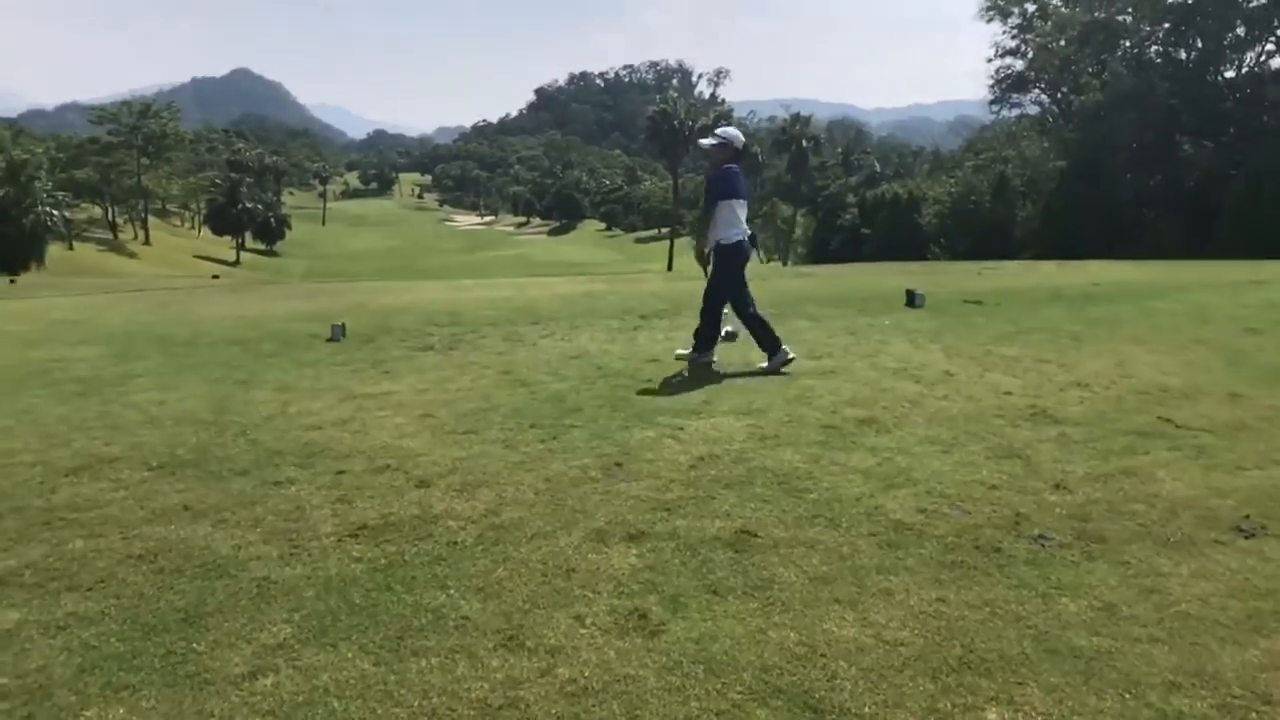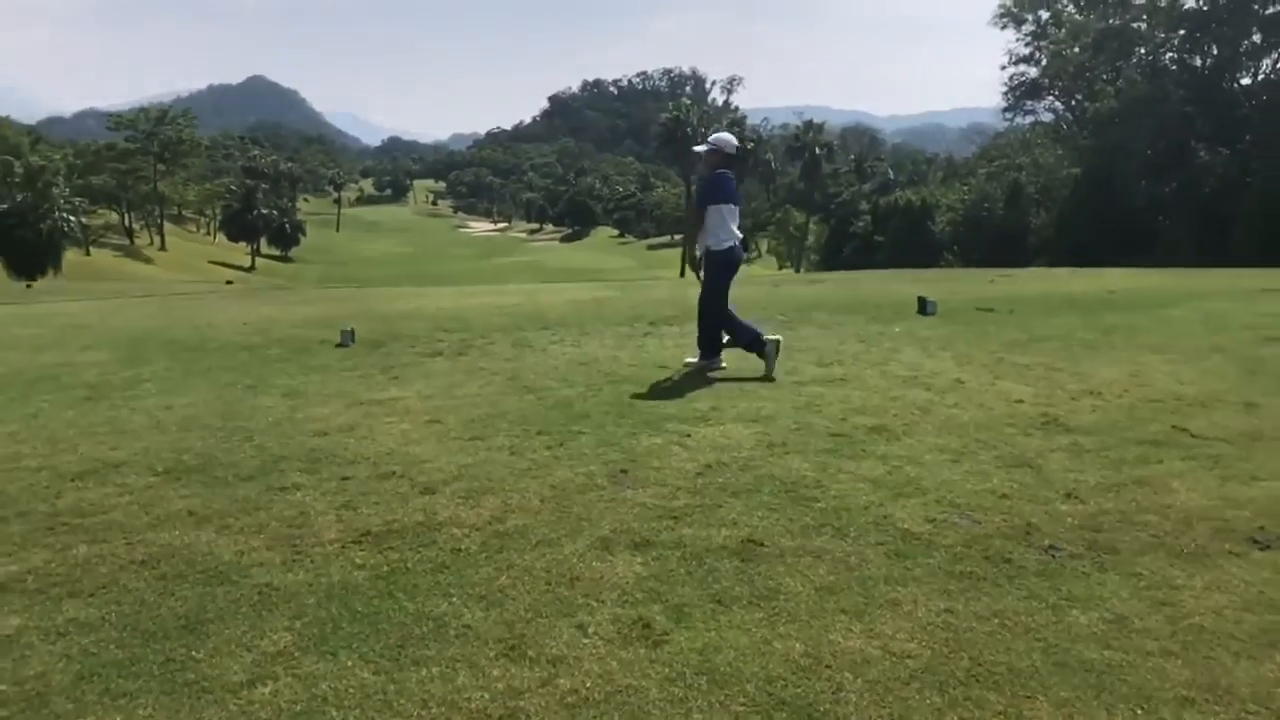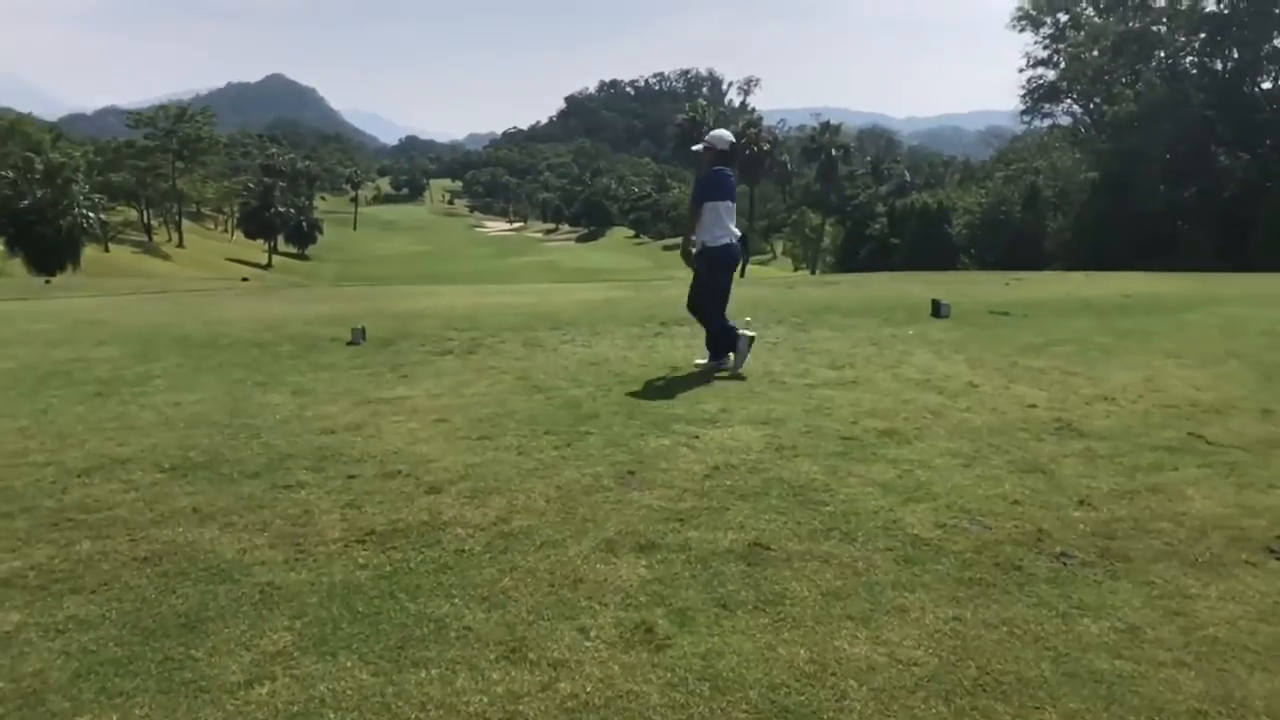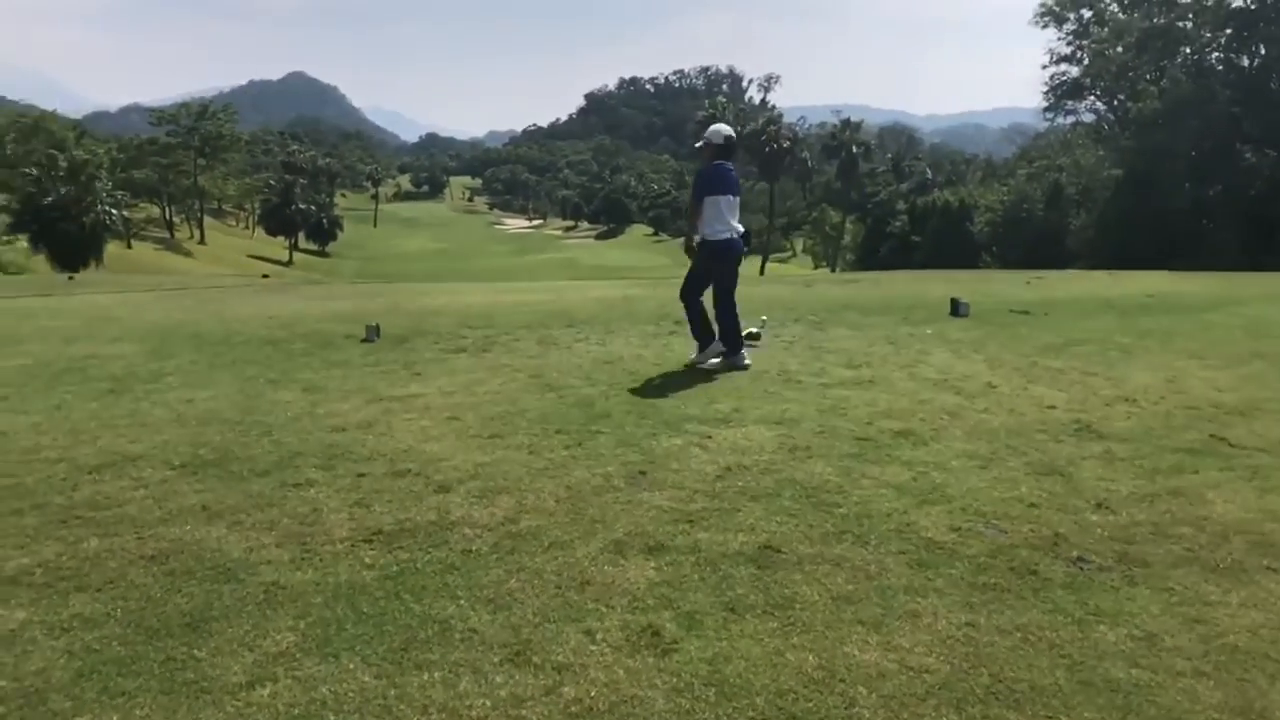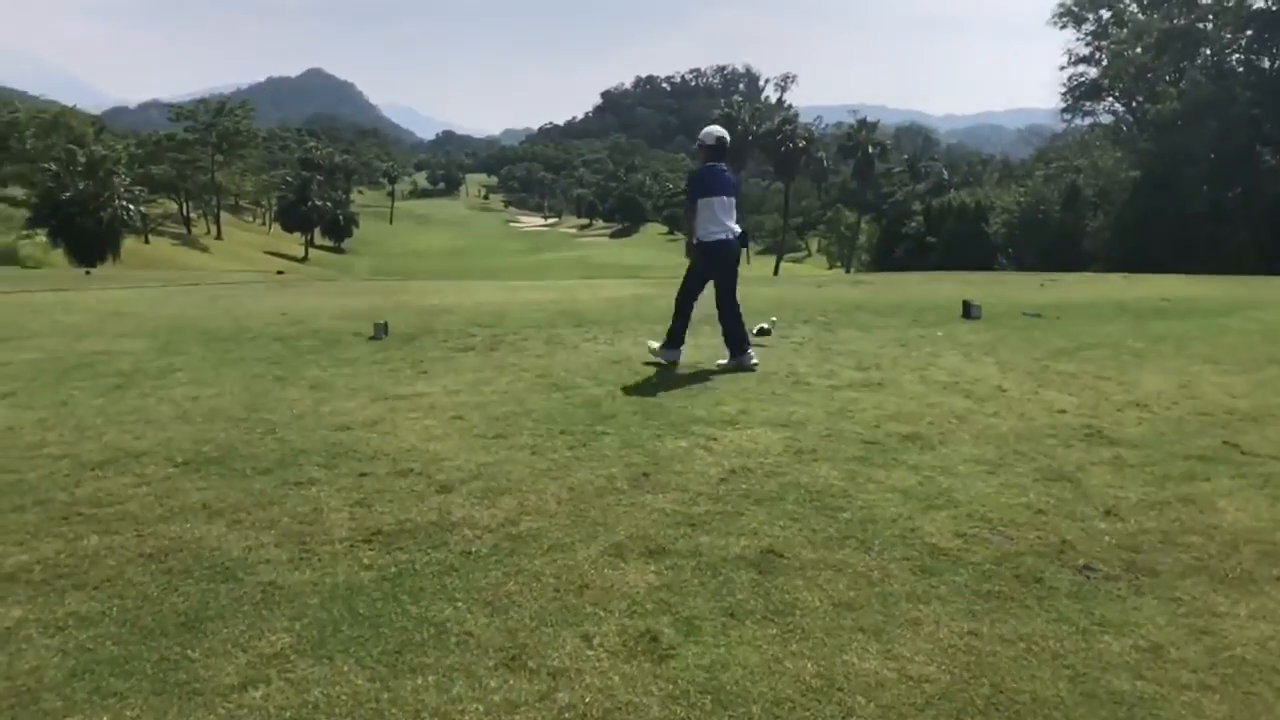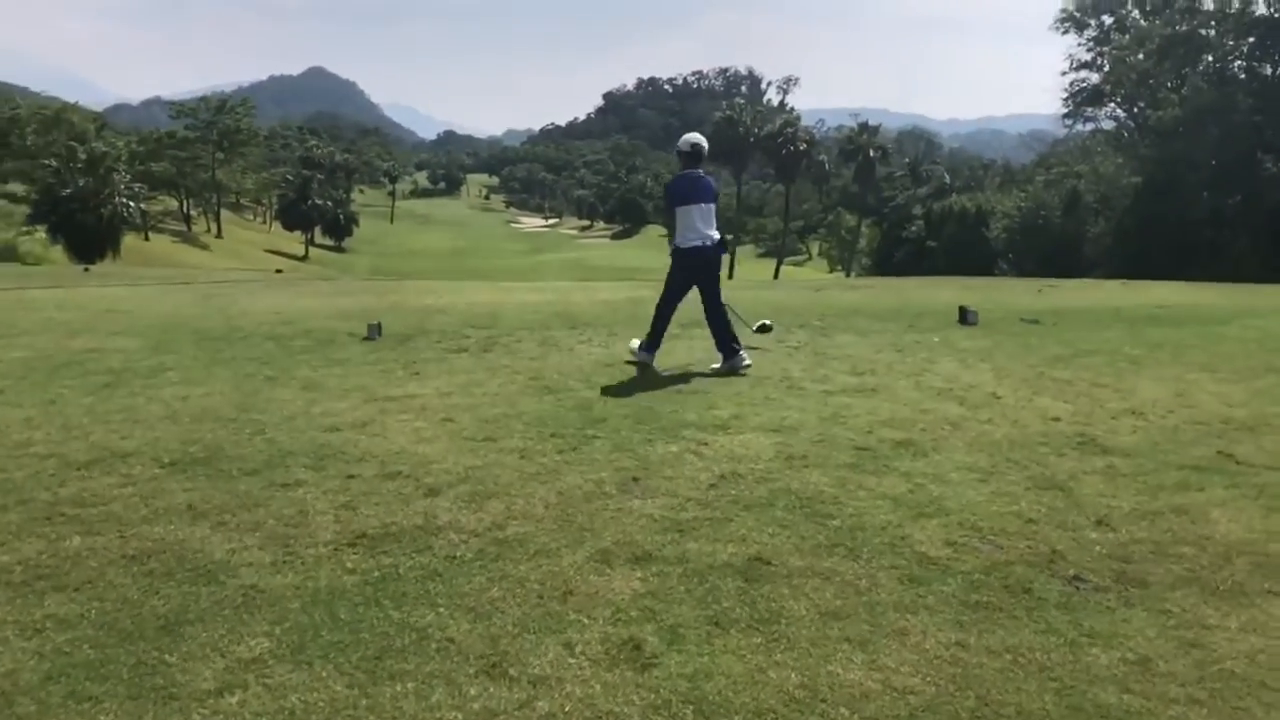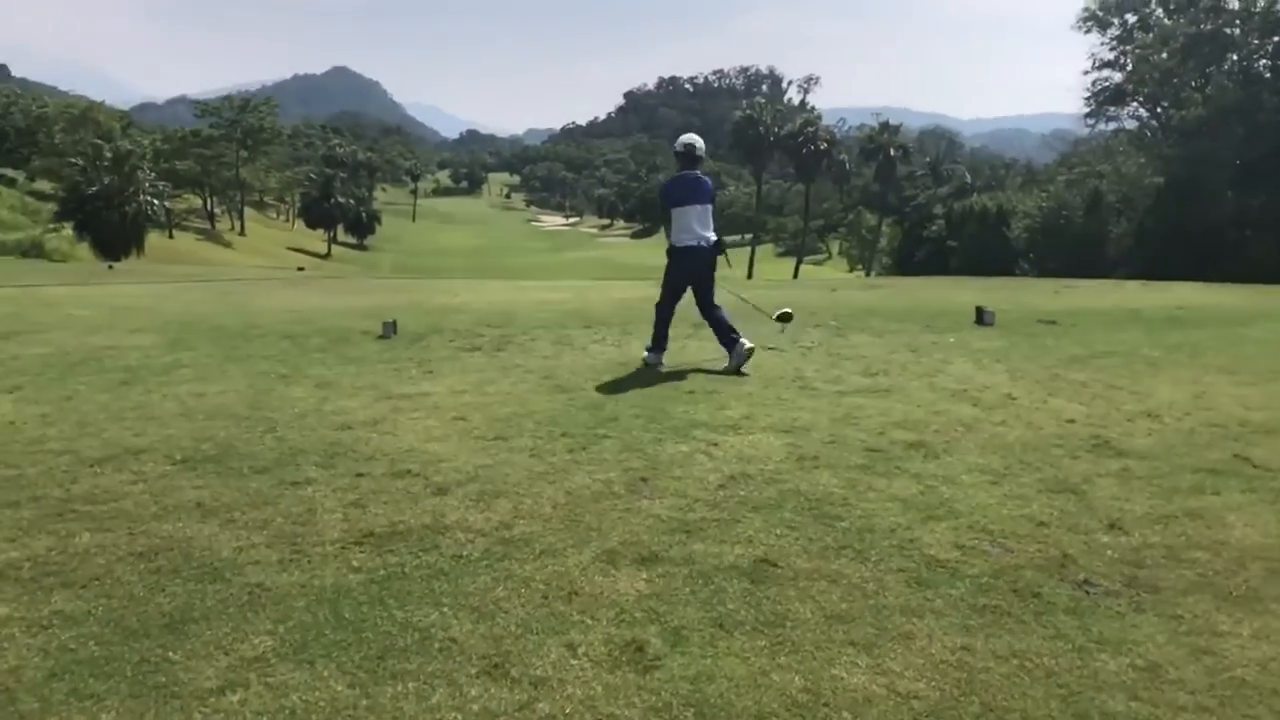
dt=0.1s
person 1, frame 1
left shoulder: (718, 178)
right shoulder: (737, 177)
left elbow: (707, 217)
left wrist: (699, 246)
right wrist: (708, 245)
left hip: (728, 249)
right hip: (738, 245)
left knee: (741, 304)
right knee: (713, 298)
left ankle: (776, 350)
right ankle: (702, 349)
person 1, frame 2
left shoulder: (710, 182)
right shoulder: (730, 182)
left elbow: (697, 220)
left wrist: (691, 250)
right wrist: (701, 249)
left hip: (719, 254)
right hip: (729, 250)
left knee: (717, 310)
right knee: (709, 305)
left ankle: (763, 343)
right ankle: (710, 356)
person 1, frame 3
left shoulder: (706, 179)
right shoulder: (730, 180)
left elbow: (694, 217)
left wrist: (686, 246)
right wrist: (696, 242)
left hip: (714, 251)
right hip: (731, 248)
left knee: (697, 303)
right knee: (715, 304)
left ankle: (735, 338)
right ankle: (725, 354)
person 1, frame 4
left shoulder: (706, 174)
right shoulder: (733, 176)
left elbow: (695, 211)
left wrist: (690, 241)
right wrist: (699, 238)
left hip: (715, 245)
right hip: (734, 243)
left knee: (690, 294)
right knee: (725, 301)
left ankle: (708, 343)
right ankle: (733, 352)
person 1, frame 5
left shoulder: (698, 176)
right shoulder: (729, 178)
left elbow: (691, 215)
right elbow: (725, 213)
left wrist: (692, 242)
left hip: (708, 246)
right hip: (730, 244)
left knee: (685, 298)
right knee: (727, 301)
left ankle: (671, 348)
right ankle: (741, 353)
person 1, frame 6
left shoulder: (676, 184)
right shoulder: (710, 184)
left elbow: (672, 222)
right elbow: (705, 218)
left wrist: (675, 247)
left hip: (688, 252)
right hip: (711, 250)
left knee: (667, 303)
right knee: (714, 305)
left ankle: (647, 350)
right ankle: (734, 354)
person 1, frame 7
left shoulder: (669, 187)
right shoulder: (707, 185)
left elbow: (668, 222)
right elbow: (707, 216)
left hip: (682, 251)
right hip: (707, 249)
left knee: (667, 304)
right knee: (708, 304)
left ankle: (656, 352)
right ankle: (736, 343)
